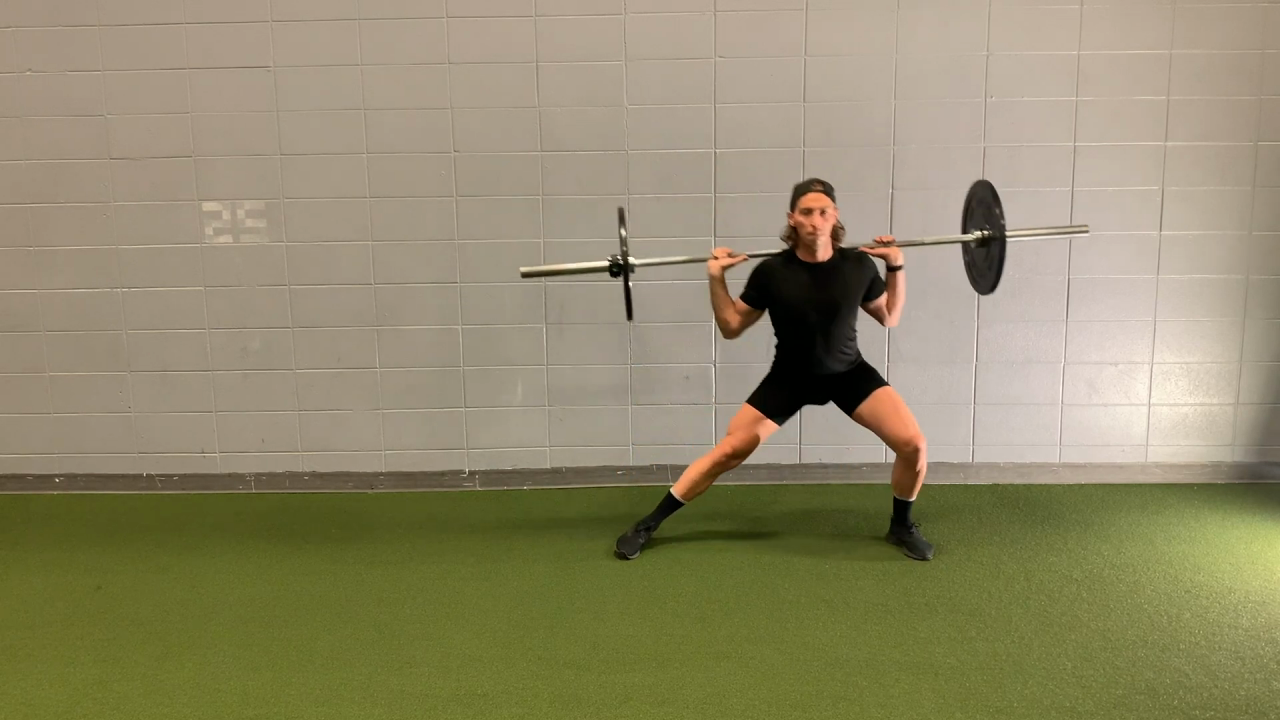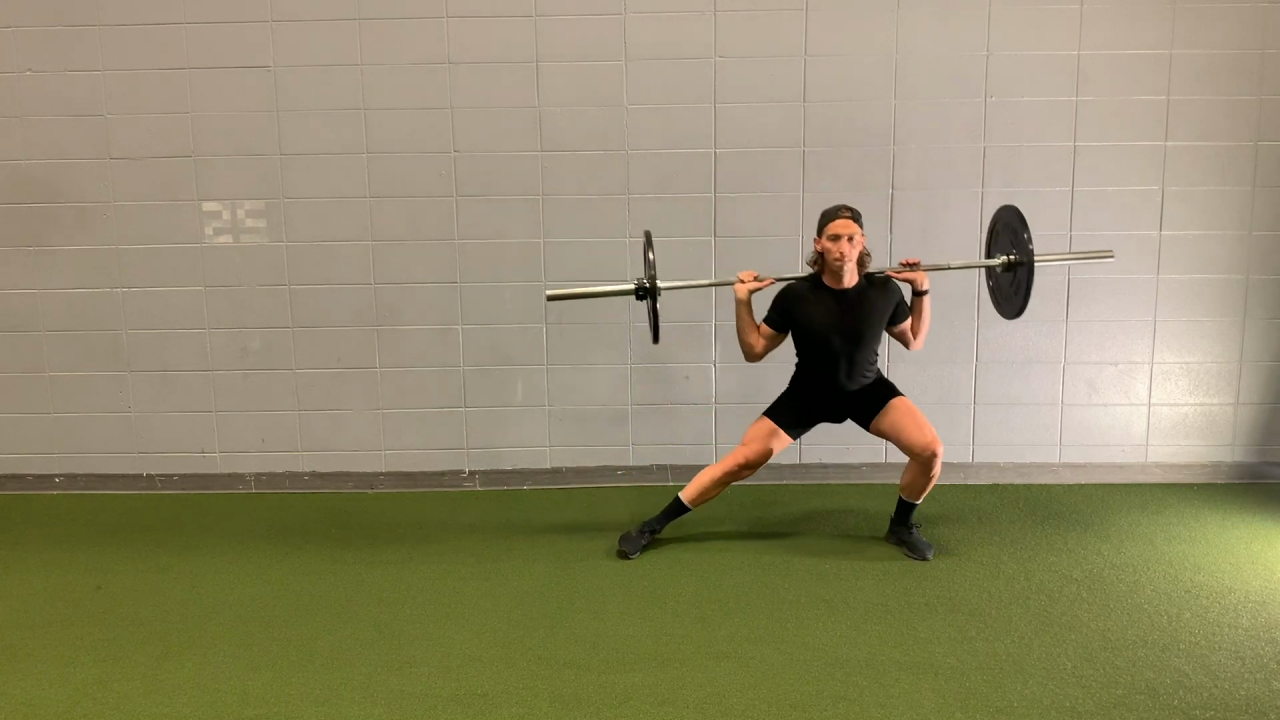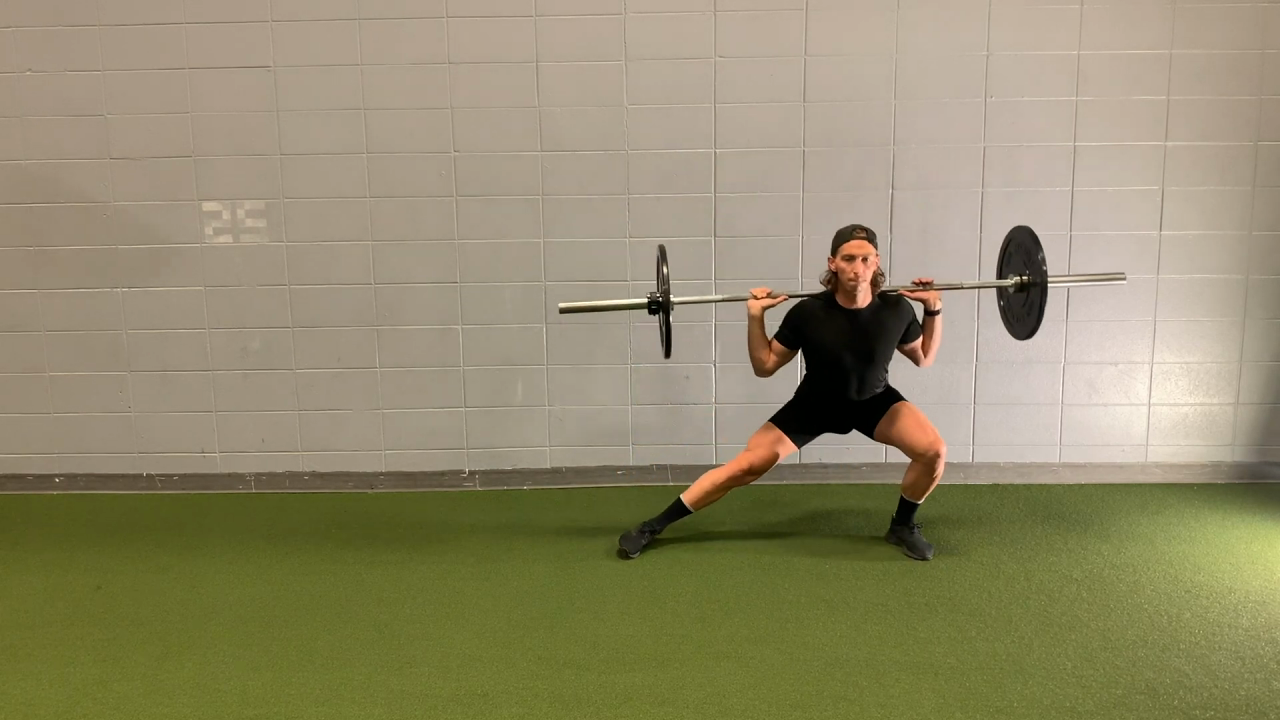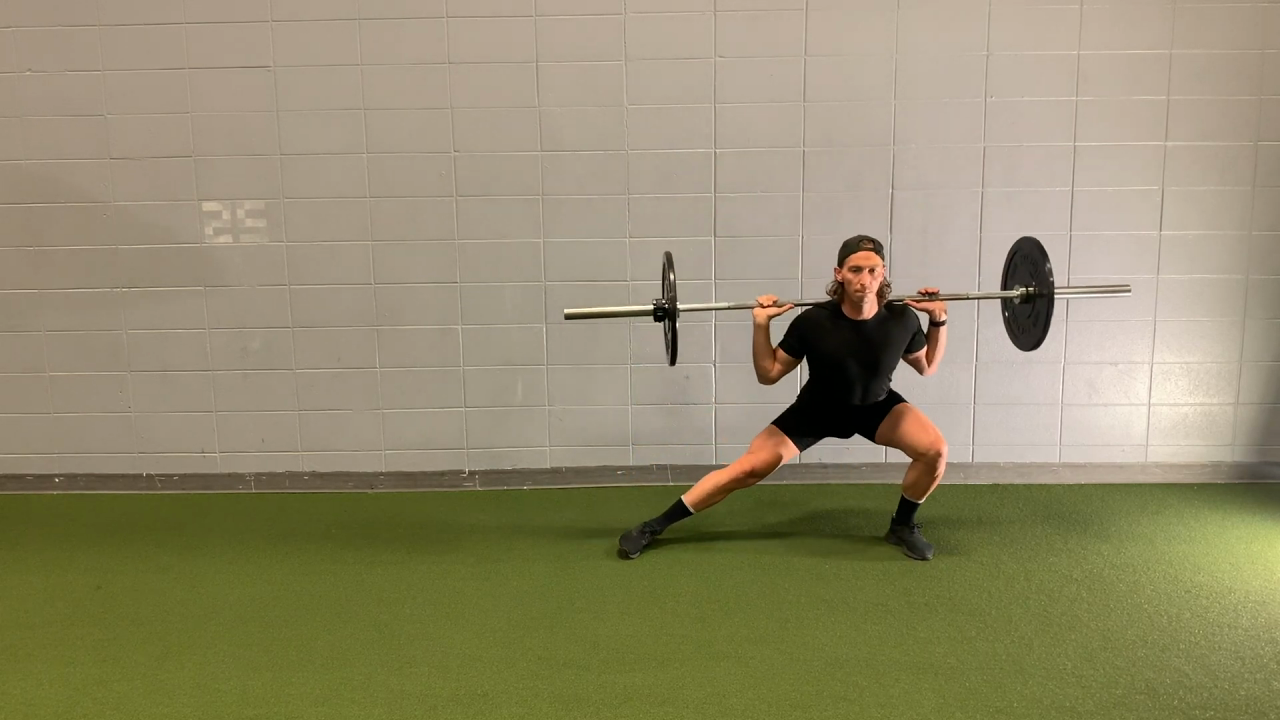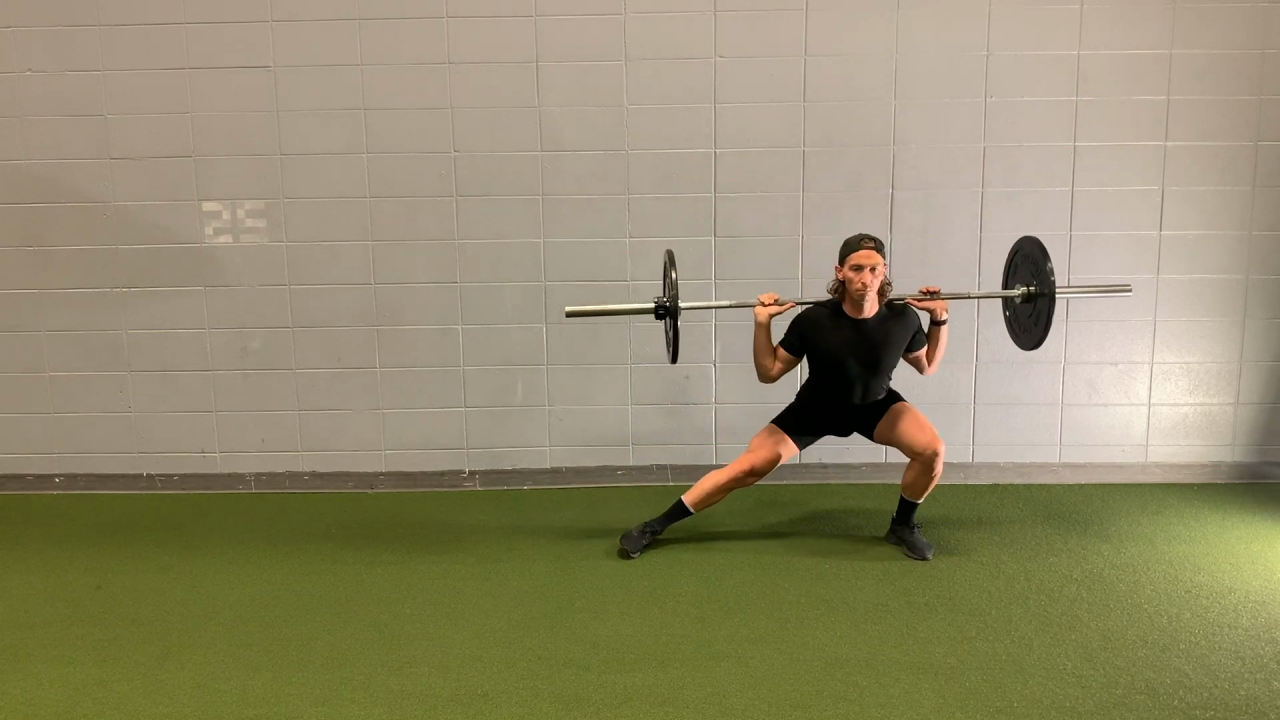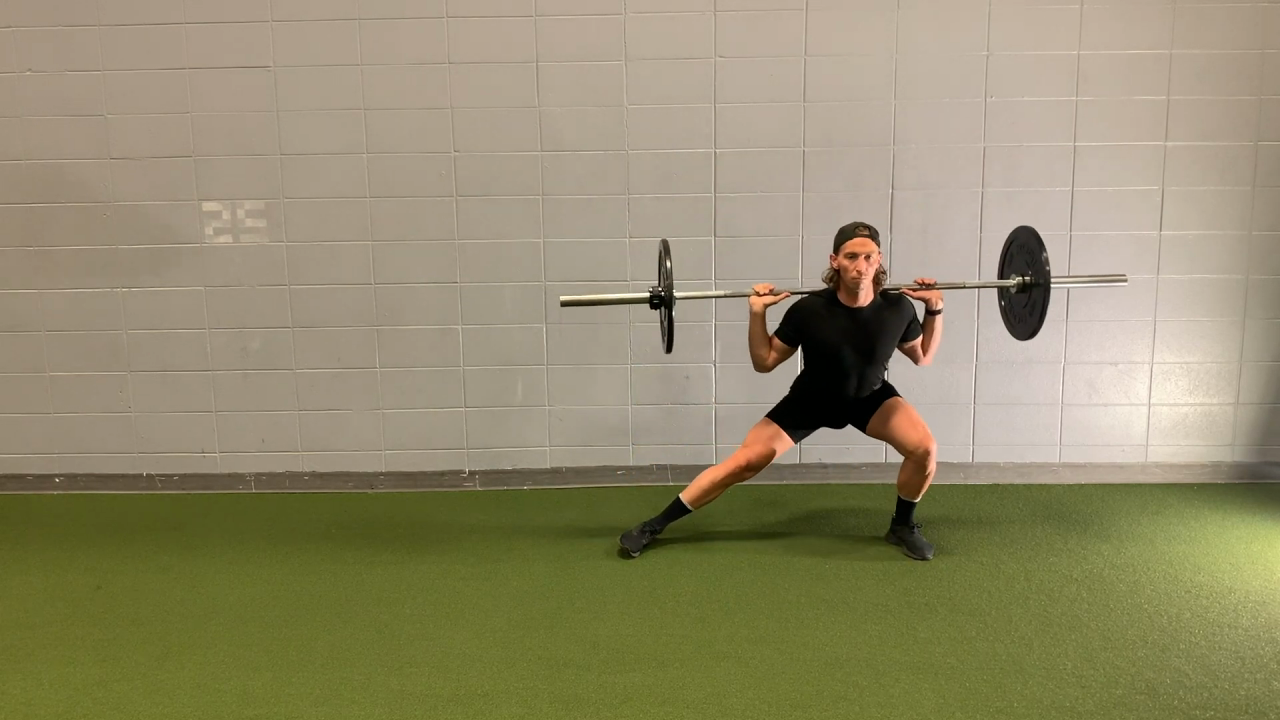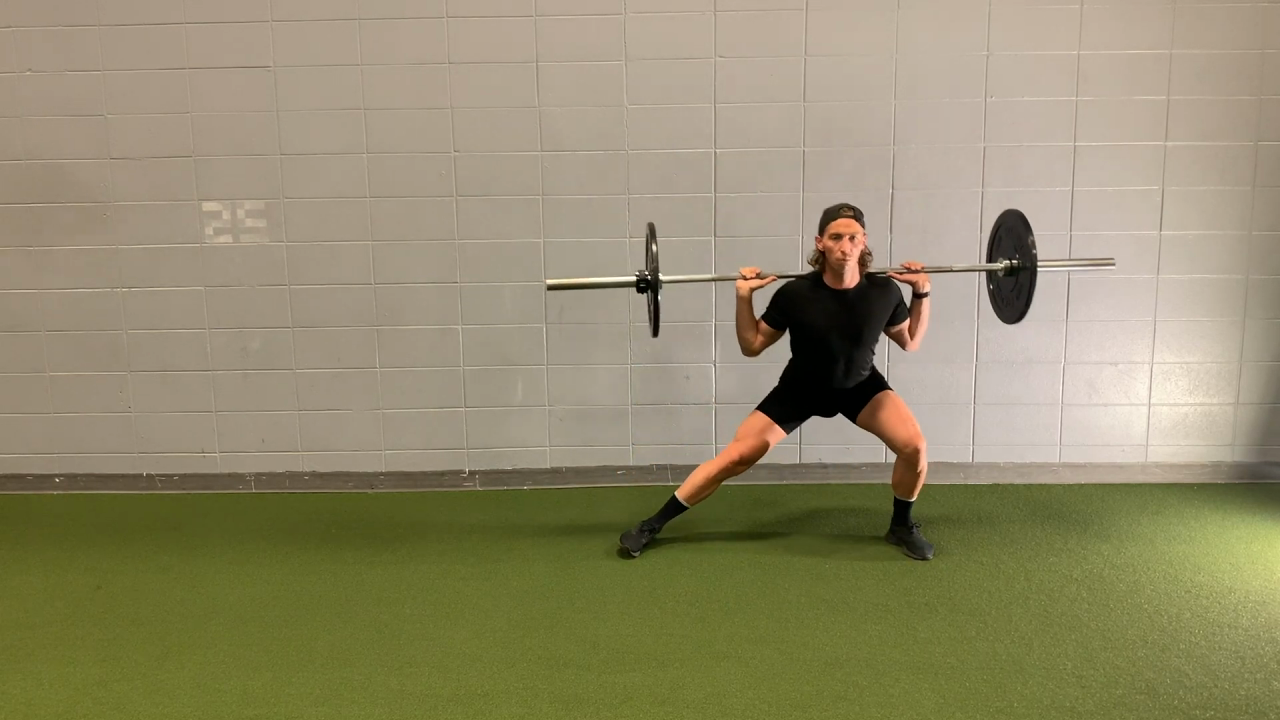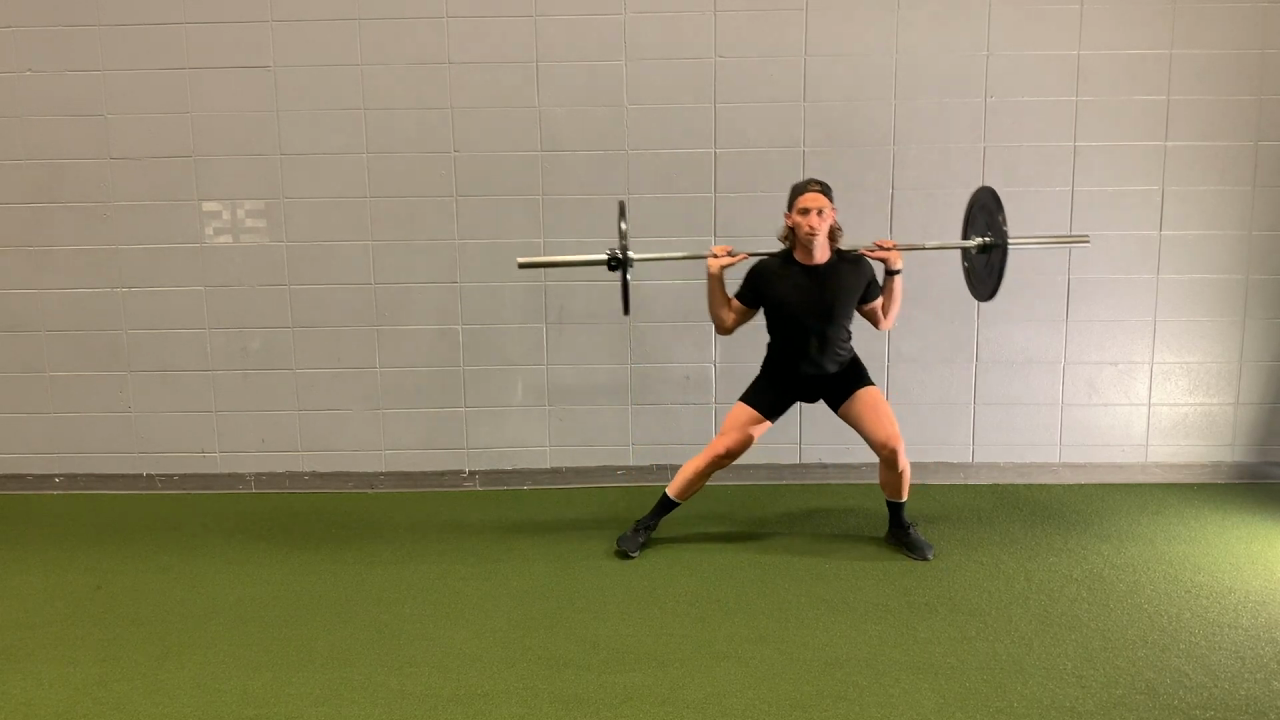
dt=0.2s
person 1, frame 1
left shoulder: (857, 264)
right shoulder: (771, 272)
left elbow: (889, 317)
right elbow: (731, 327)
left wrist: (897, 266)
right wrist: (716, 278)
left hip: (848, 371)
right hip: (789, 377)
left knee: (912, 443)
right knee: (729, 451)
left ankle: (901, 525)
right ankle: (647, 525)
person 1, frame 2
left shoulder: (883, 290)
right shoulder: (796, 296)
left elbow: (913, 340)
right elbow: (754, 350)
left wrist: (922, 291)
right wrist: (743, 301)
left hip: (867, 389)
right hip: (807, 394)
left knee: (930, 449)
right knee: (741, 461)
left ankle: (901, 525)
right ankle: (653, 526)
person 1, frame 3
left shoulder: (896, 309)
right shoulder: (808, 313)
left elbow: (923, 358)
right elbow: (764, 366)
left wrist: (934, 311)
right wrist: (755, 318)
left hip: (873, 400)
right hip: (813, 405)
left knee: (933, 450)
right knee: (745, 466)
left ankle: (902, 526)
right ankle: (653, 526)
person 1, frame 4
left shoulder: (901, 320)
right shoulder: (814, 321)
left elbow: (926, 366)
right elbow: (769, 374)
left wrist: (939, 321)
right wrist: (761, 326)
left hip: (875, 406)
right hip: (815, 410)
left knee: (934, 450)
right knee: (746, 469)
left ankle: (902, 526)
right ankle: (654, 526)
person 1, frame 5
left shoulder: (903, 318)
right shoulder: (814, 320)
left elbow: (926, 365)
right elbow: (769, 372)
left wrist: (939, 321)
right wrist: (762, 324)
left hip: (874, 404)
right hip: (814, 408)
left knee: (931, 450)
right knee: (746, 468)
left ankle: (903, 526)
right ankle: (655, 526)
person 1, frame 6
left shoulder: (897, 309)
right shoulder: (809, 310)
left elbow: (922, 356)
right elbow: (764, 362)
left wrist: (935, 310)
right wrist: (757, 313)
left hip: (869, 396)
right hip: (809, 401)
left knee: (924, 448)
right knee: (742, 463)
left ankle: (902, 526)
right ankle: (654, 525)
person 1, frame 7
left shoulder: (884, 291)
right shoulder: (796, 294)
left elbow: (910, 341)
right elbow: (752, 346)
left wrist: (922, 293)
right wrist: (744, 297)
left hip: (860, 385)
right hip: (799, 389)
left knee: (914, 446)
right knee: (735, 457)
left ankle: (902, 526)
right ankle: (653, 524)
person 1, frame 8
left shoulder: (855, 267)
right shoulder: (767, 272)
left elbow: (883, 320)
right elbow: (725, 324)
left wrist: (893, 270)
right wrist: (715, 277)
left hip: (841, 371)
right hip: (780, 375)
left knee: (892, 446)
right knee: (721, 450)
left ankle: (899, 527)
right ankle: (647, 523)
